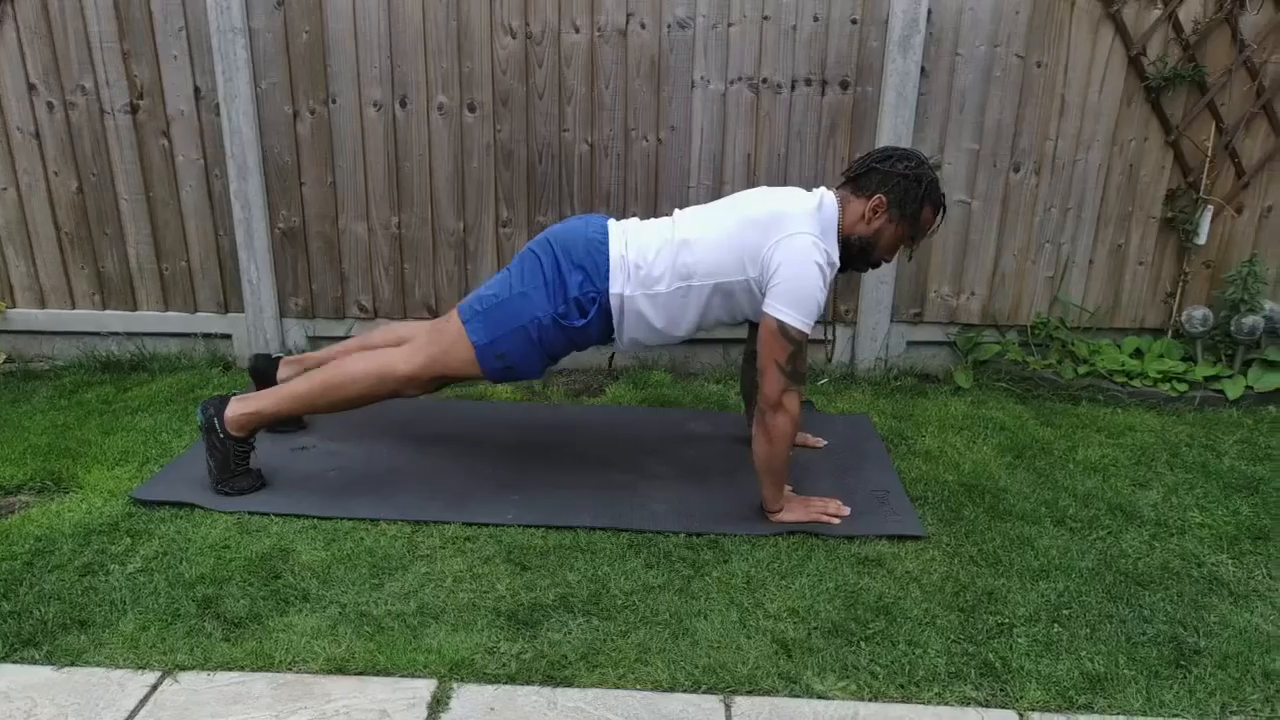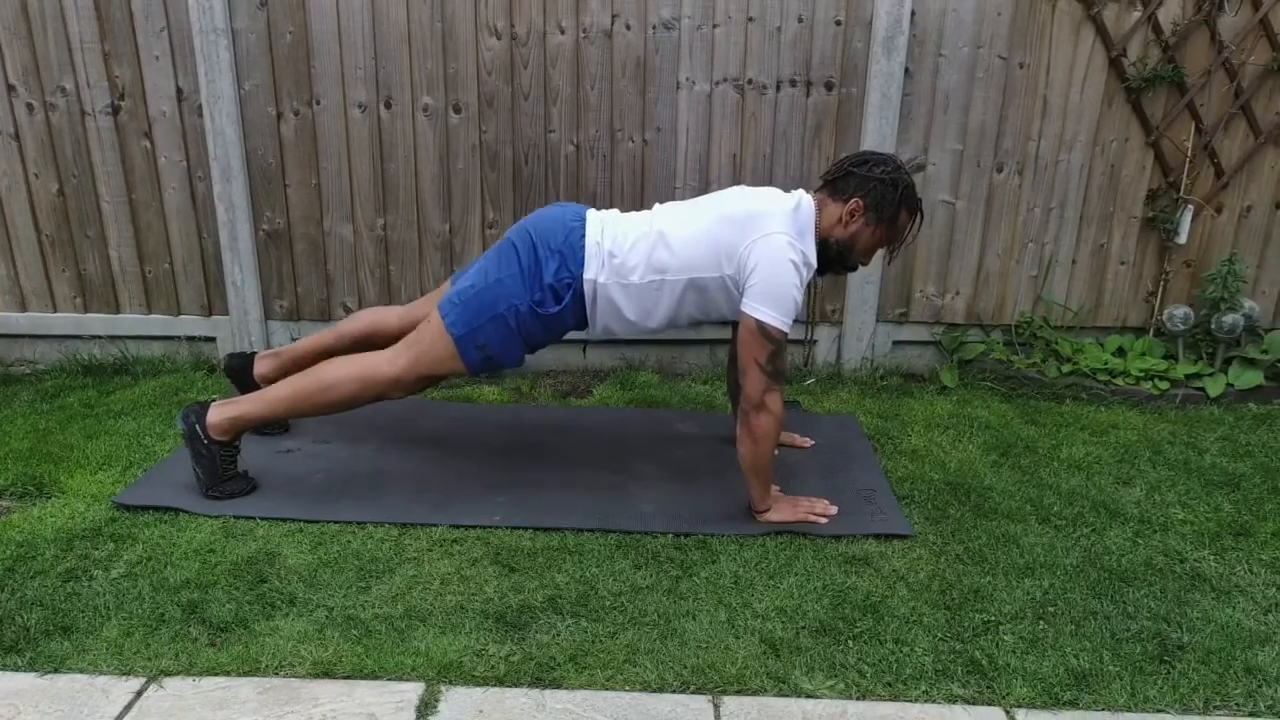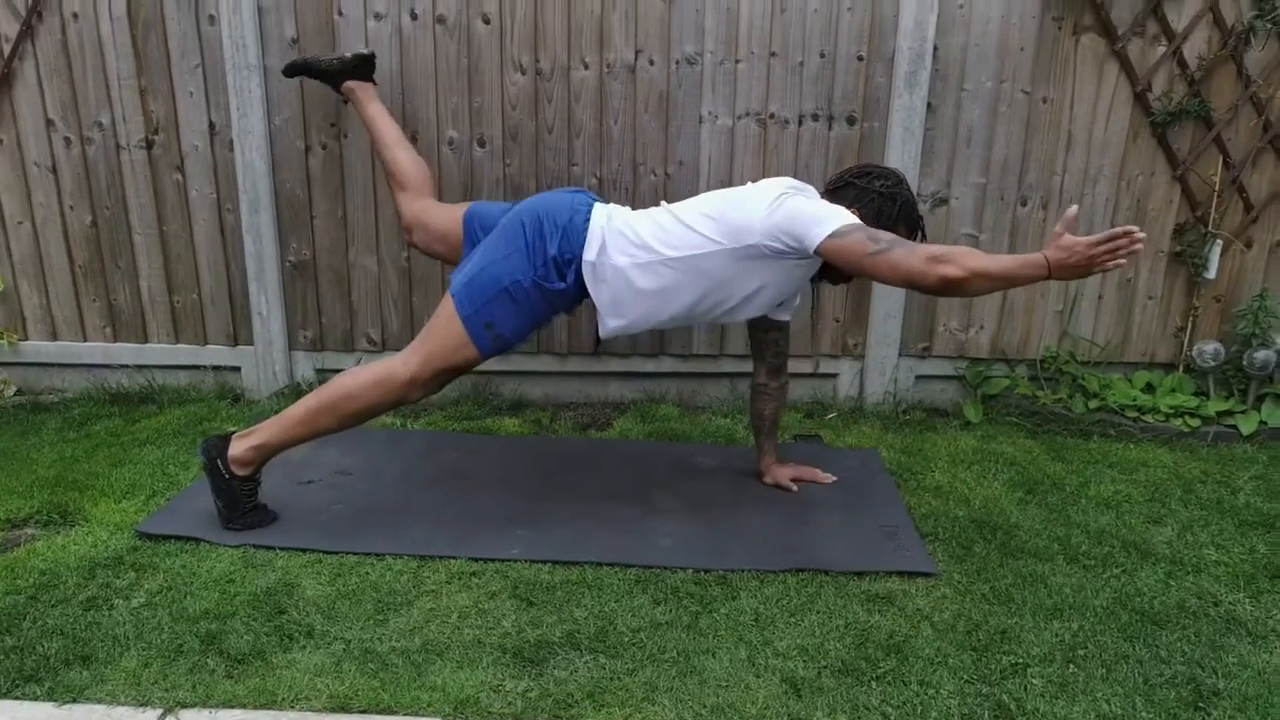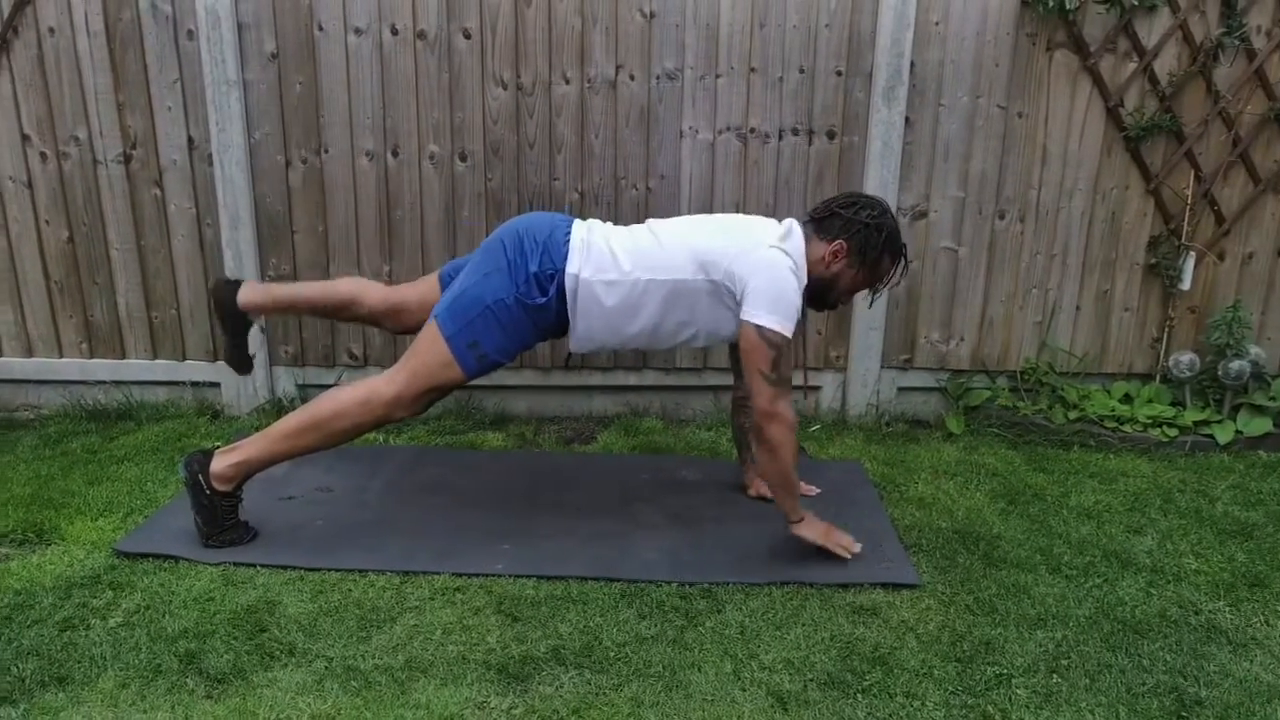
dt=1s
person 1, frame 1
left shoulder: (796, 210)
right shoulder: (807, 257)
left elbow: (757, 352)
right elbow: (779, 390)
left wrist: (765, 425)
right wrist: (778, 500)
left hip: (589, 252)
right hip: (581, 282)
left knee: (434, 335)
right knee: (422, 366)
left ankle: (285, 369)
right ankle: (235, 414)
person 1, frame 2
left shoulder: (776, 213)
right shoulder: (784, 256)
left elbow: (745, 364)
right elbow: (760, 391)
left wrist: (755, 425)
right wrist: (766, 500)
left hip: (563, 242)
right hip: (555, 273)
left knee: (410, 322)
right knee: (404, 369)
left ankle: (262, 366)
right ankle: (221, 420)
person 1, frame 3
left shoulder: (786, 266)
right shoulder: (800, 213)
left elbow: (769, 366)
right elbow: (936, 271)
left wrist: (768, 460)
right wrist: (1050, 262)
left hip: (567, 244)
right hip: (557, 245)
left knee: (422, 218)
right knee: (419, 371)
left ankle: (356, 86)
right ankle: (241, 452)
person 1, frame 4
left shoulder: (766, 250)
right shoulder: (777, 269)
left elbow: (747, 387)
right elbow: (771, 405)
left wrist: (753, 470)
right wrist: (799, 515)
left hip: (546, 258)
right hip: (539, 268)
left knee: (393, 305)
right knee: (401, 392)
left ankle: (247, 299)
right ankle: (222, 470)
